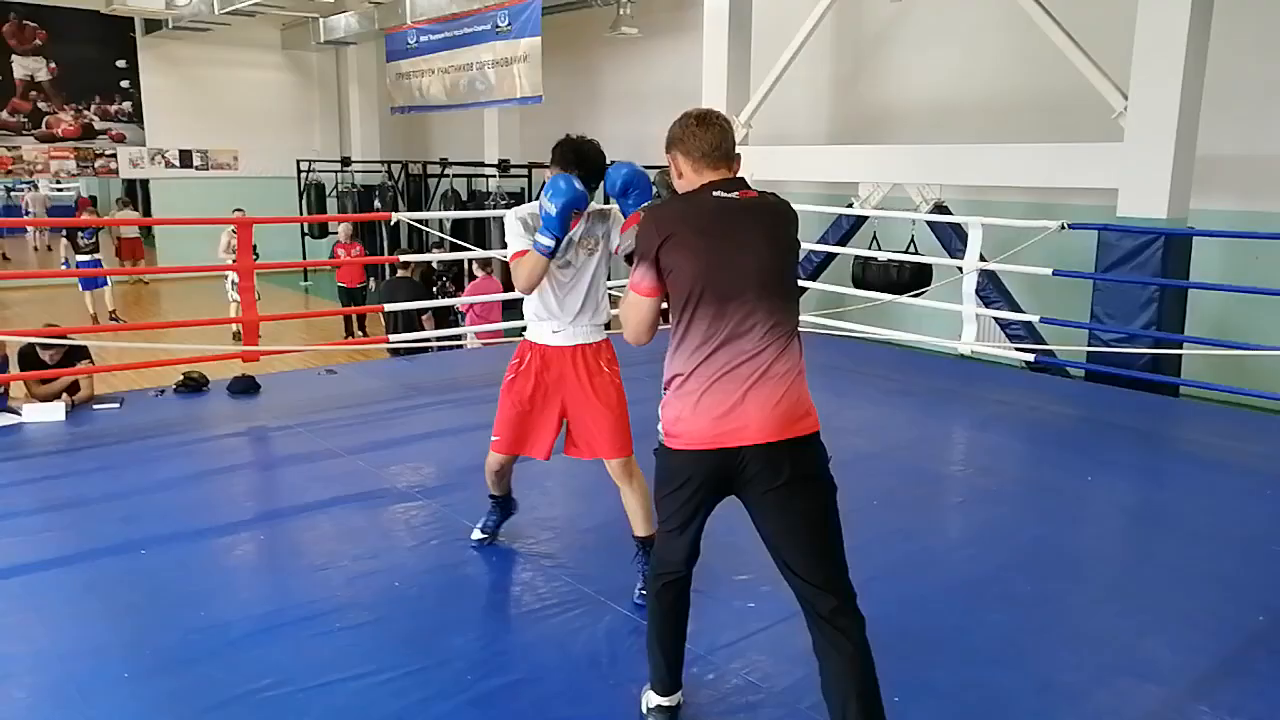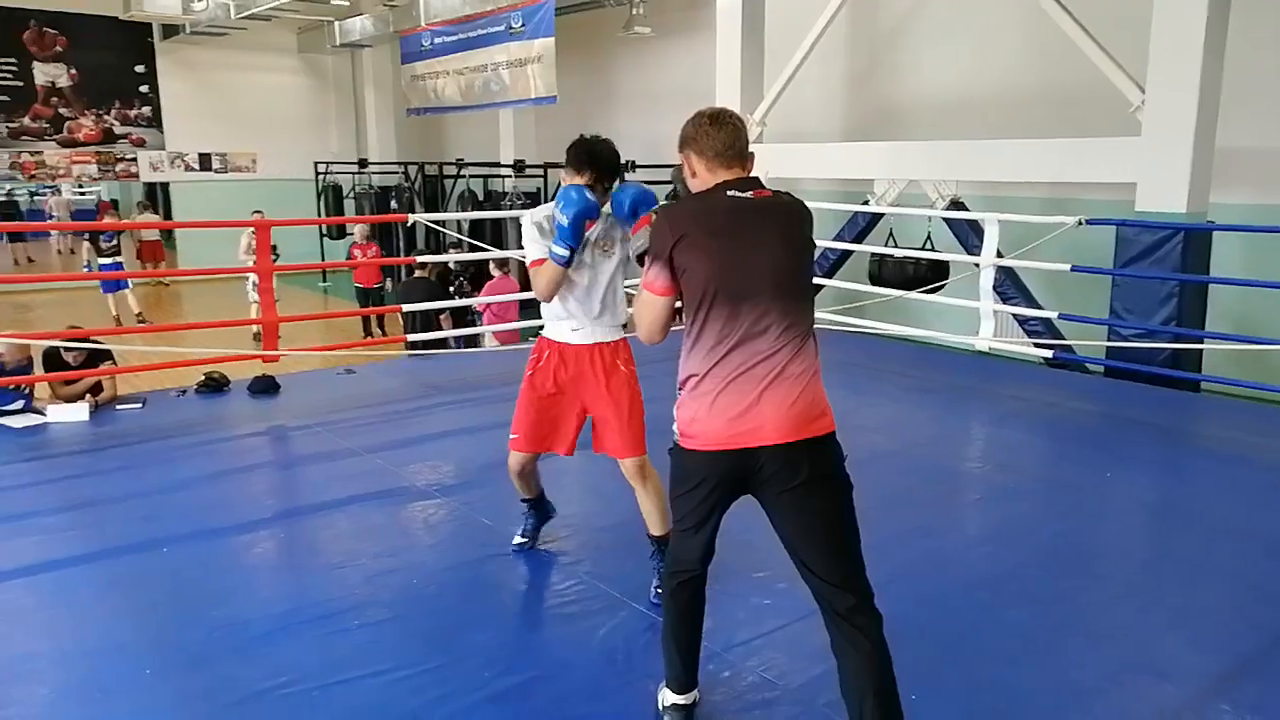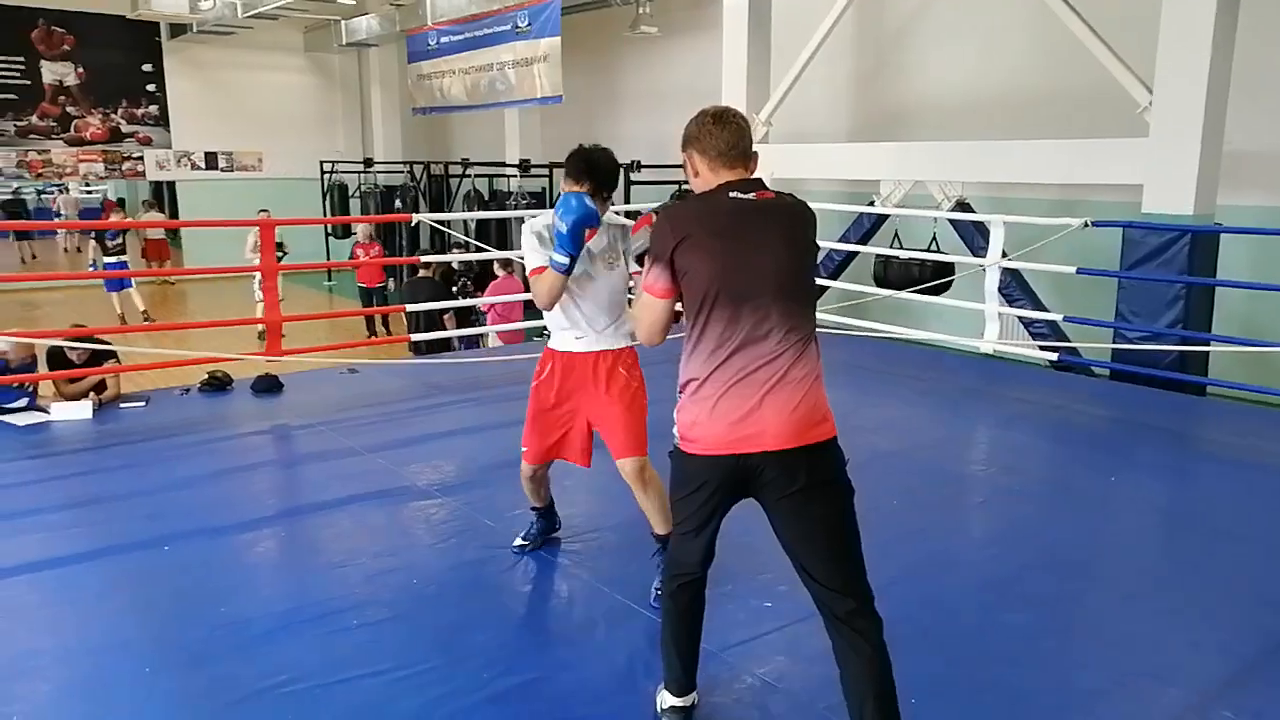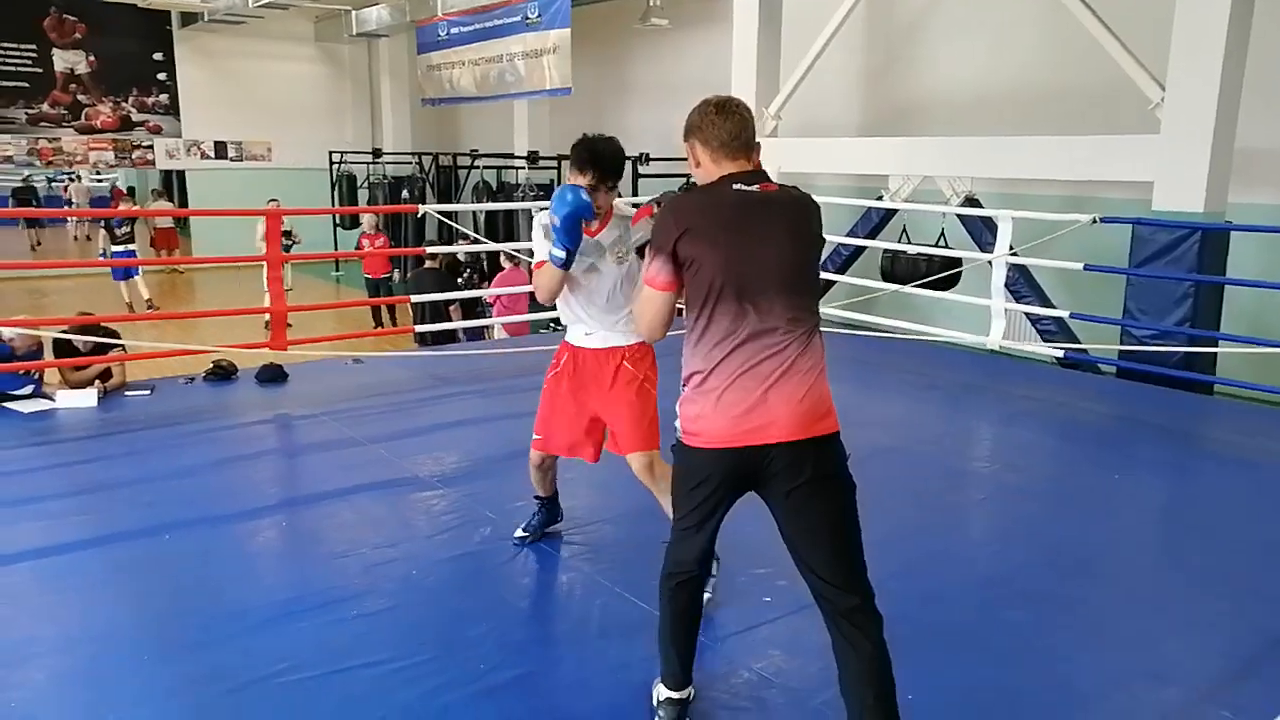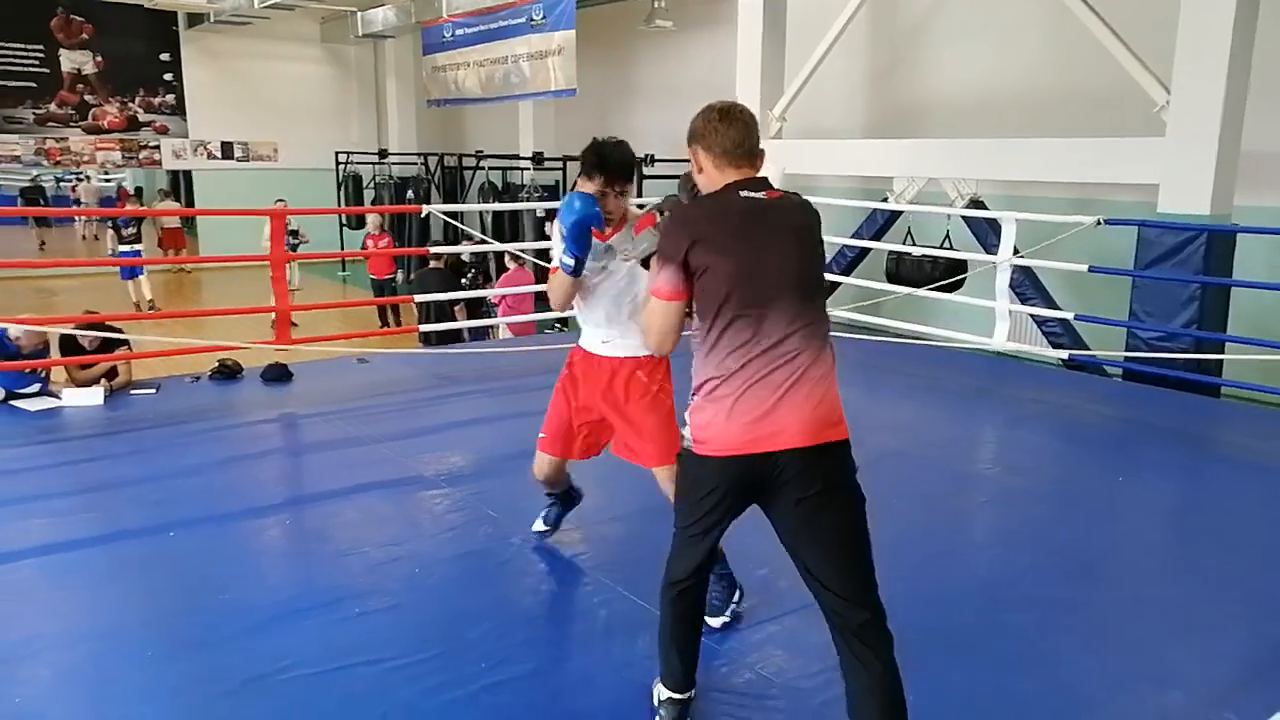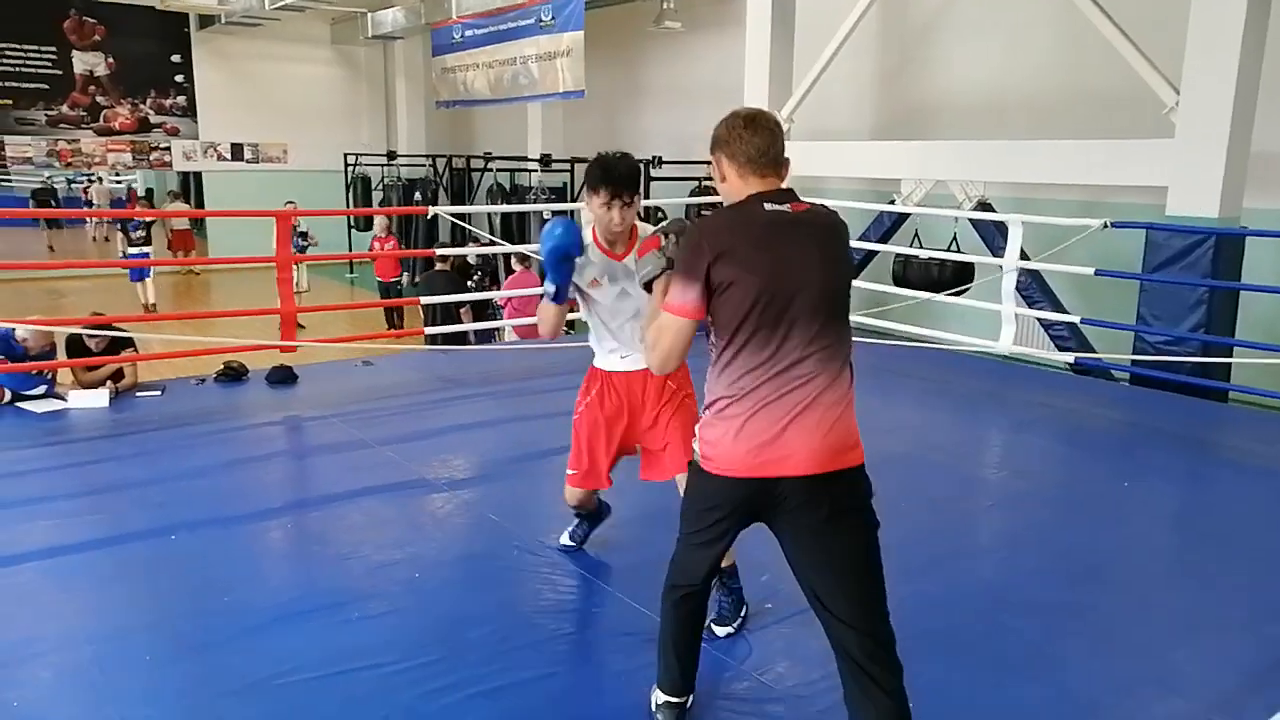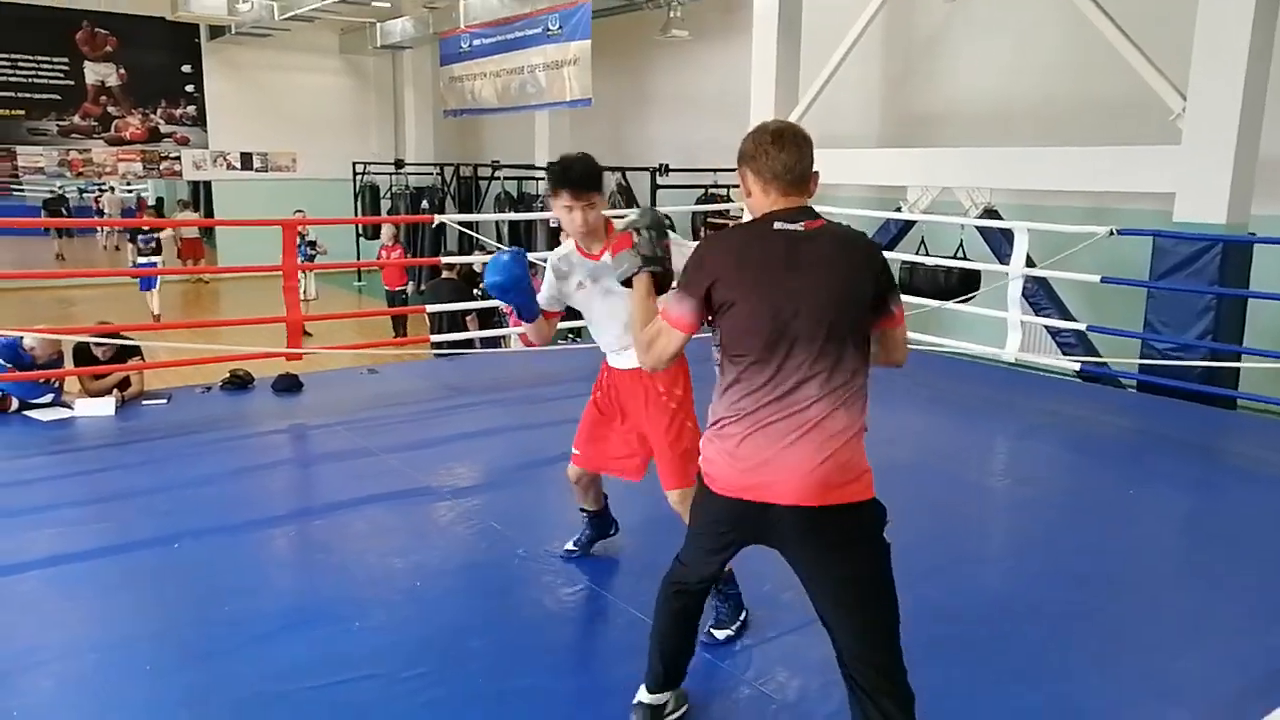
dt=0.1s
person 1, frame 1
left shoulder: (662, 222)
right shoulder: (780, 215)
left elbow: (635, 331)
left hip: (691, 434)
right hip: (781, 434)
left knee: (670, 565)
right knee: (829, 601)
person 1, frame 2
left shoulder: (676, 222)
right shoulder: (794, 214)
left elbow: (648, 330)
left hip: (706, 434)
right hip: (797, 434)
left knee: (685, 565)
right knee: (847, 600)
person 1, frame 3
left shoulder: (677, 224)
right shoulder: (798, 217)
left elbow: (648, 332)
left hip: (707, 438)
right hip: (799, 438)
left knee: (685, 568)
right knee: (848, 605)
person 1, frame 4
left shoulder: (680, 215)
right shoulder: (802, 210)
left elbow: (648, 327)
left hip: (711, 431)
right hip: (803, 432)
left knee: (684, 565)
right knee: (848, 601)
person 1, frame 5
left shoulder: (686, 226)
right shoulder: (803, 217)
left elbow: (654, 340)
left hip: (719, 442)
right hip: (814, 443)
left knee: (685, 571)
right knee: (858, 619)
person 1, frame 6
left shoulder: (707, 239)
right shoulder: (831, 229)
left elbow: (662, 359)
left wrist: (663, 279)
left hip: (729, 458)
right hip: (826, 464)
left knee: (688, 576)
right knee: (867, 648)
person 1, frame 7
left shoulder: (716, 256)
right shoulder: (859, 251)
left elbow: (651, 353)
right elbow: (893, 354)
left wrist: (641, 272)
left hip: (731, 478)
right hip: (831, 490)
left knee: (690, 575)
person 2, frame 1
left shoulder: (607, 222)
right shoulder: (521, 219)
right elbow: (523, 282)
left wrist: (648, 205)
right wrist: (552, 227)
left hip: (589, 352)
right hip: (536, 352)
left knee: (619, 461)
right knee: (497, 459)
left ankle: (648, 555)
right ankle: (501, 505)
person 2, frame 2
left shoulder: (622, 222)
right shoulder: (539, 221)
right elbow: (543, 288)
left wrist: (650, 215)
right wrist: (569, 237)
left hip: (607, 352)
right hip: (554, 351)
left knee: (633, 462)
right knee: (520, 459)
left ankle: (664, 554)
right ankle: (537, 508)
person 2, frame 3
left shoulder: (623, 233)
right shoulder: (540, 229)
right elbow: (544, 300)
right wrist: (567, 247)
left hip: (613, 358)
right hip: (559, 360)
left knee: (634, 464)
right knee: (531, 463)
left ankle: (668, 552)
right ankle: (544, 520)
person 2, frame 4
left shoulder: (636, 225)
right shoulder: (550, 222)
right elbow: (545, 294)
right wrist: (565, 240)
left hip: (627, 356)
right hip: (574, 354)
left knee: (643, 461)
right knee: (540, 457)
right ankle: (547, 510)
person 2, frame 5
left shoulder: (650, 228)
right shoulder: (566, 228)
right elbow: (558, 300)
right wrist: (578, 249)
left hip: (643, 363)
right hip: (589, 361)
left knee: (669, 470)
right knee: (546, 469)
left ankle: (721, 575)
right ankle: (563, 497)
person 2, frame 6
right shoulder: (568, 251)
right elbow: (547, 332)
right wrist: (555, 281)
left hip: (661, 377)
right hip: (606, 380)
left knee: (692, 483)
right knee: (576, 492)
left ankle: (729, 587)
right ankle: (593, 512)
person 2, frame 7
left shoulder: (636, 242)
right shoulder: (561, 260)
right elbow: (540, 334)
right wrist: (521, 302)
left hip: (660, 375)
right hip: (615, 375)
left knee: (679, 492)
right knee: (578, 474)
left ankle: (726, 593)
right ankle: (599, 522)
